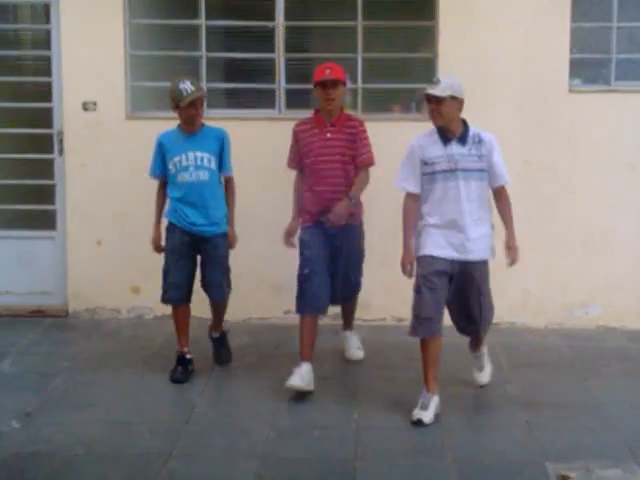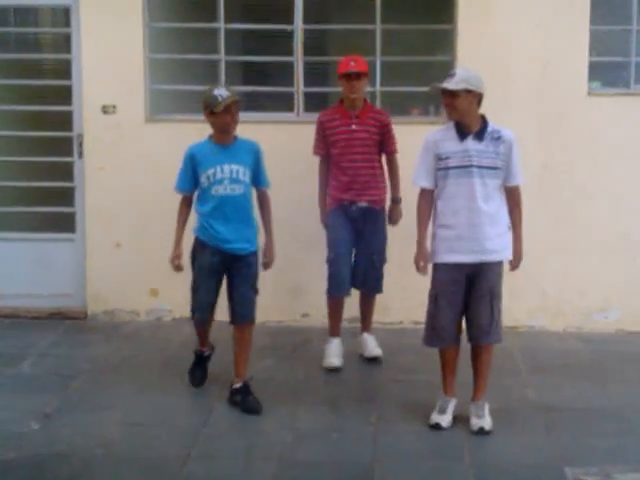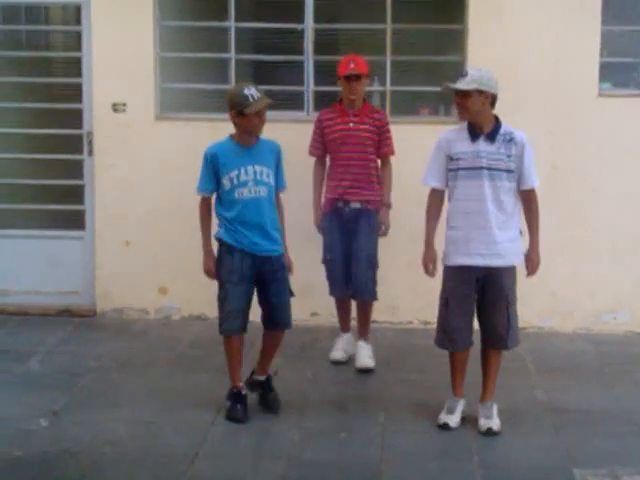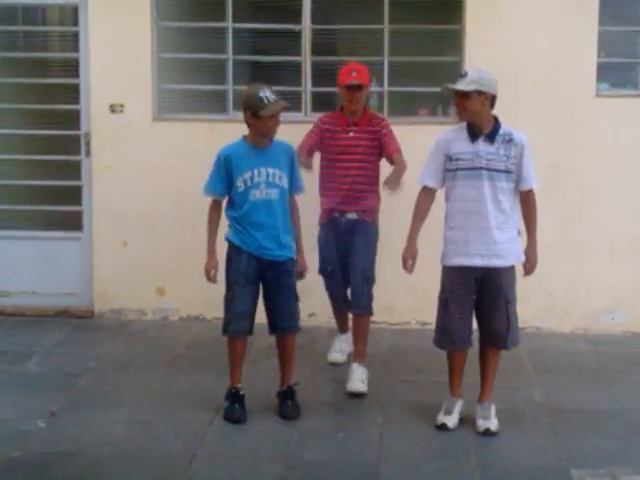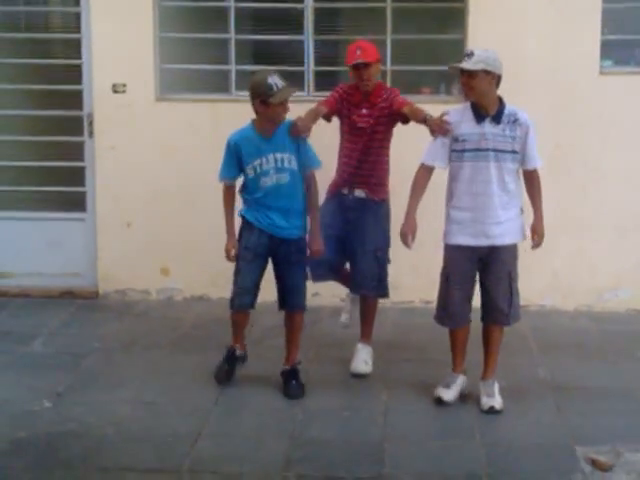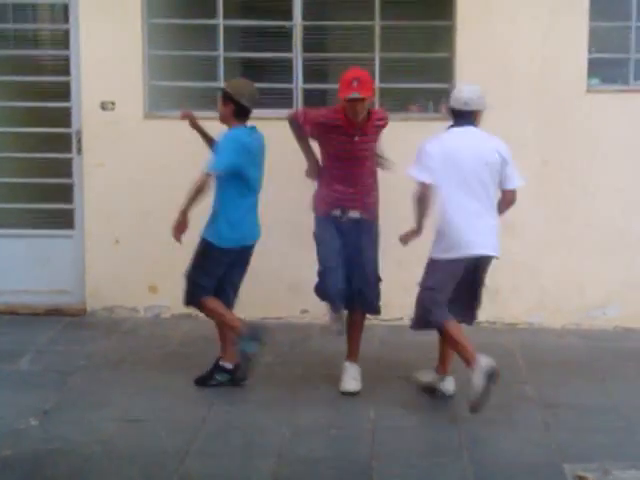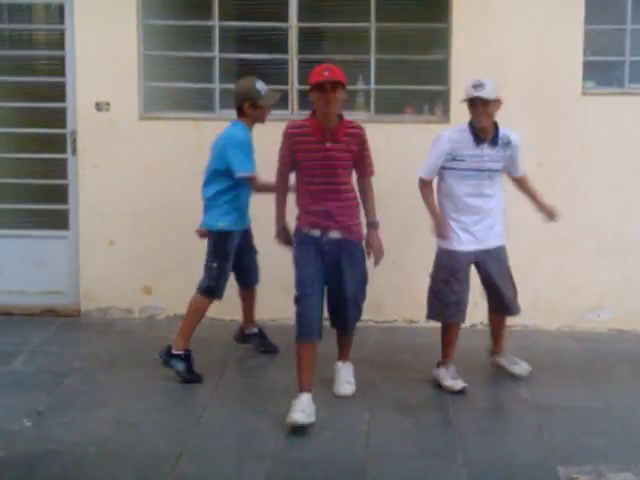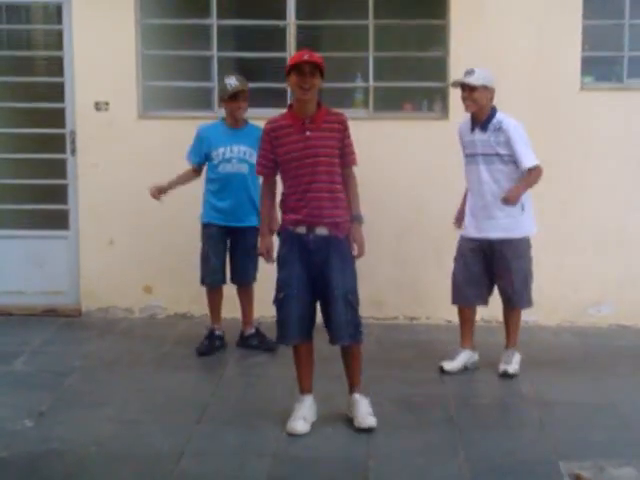
dt=0.4s
person 1, frame 1
left shoulder: (485, 143)
right shoulder: (419, 146)
left elbow: (500, 191)
right elbow: (411, 198)
left wrist: (510, 235)
right wrist: (407, 246)
left hip: (474, 246)
right hip: (433, 247)
left knee: (477, 315)
right knee: (429, 318)
left ankle: (478, 348)
right ankle: (430, 393)
person 1, frame 2
left shoulder: (503, 140)
right shoulder: (435, 141)
left elbow: (512, 191)
right elbow: (426, 194)
left wrist: (517, 237)
right wrist: (420, 242)
left hip: (490, 250)
right hip: (448, 250)
left knee: (484, 328)
right knee: (445, 325)
left ankle: (479, 401)
right ankle: (448, 397)
person 1, frame 3
left shoulder: (517, 142)
right shoulder: (448, 141)
left elbow: (528, 195)
right elbow: (436, 194)
left wrist: (534, 243)
right wrist: (428, 244)
left hip: (502, 253)
right hip: (459, 253)
left knee: (497, 329)
right knee: (456, 327)
left ankle: (487, 402)
right ankle: (456, 398)
person 1, frame 4
left shoulder: (516, 142)
right shoulder: (447, 141)
left elbow: (526, 195)
right elbow: (428, 191)
left wrist: (532, 243)
right wrist: (412, 239)
left hip: (501, 254)
right hip: (458, 253)
left knee: (495, 330)
right knee: (454, 327)
left ankle: (485, 402)
right ankle: (454, 398)
person 1, frame 5
left shoulder: (520, 122)
right shoulder: (452, 121)
left elbow: (531, 172)
right elbow: (427, 167)
left wrist: (538, 217)
right wrist: (410, 213)
left hip: (502, 232)
right hip: (461, 231)
left knee: (498, 308)
right knee: (454, 305)
left ankle: (489, 380)
right ankle: (457, 373)
person 1, frame 6
left shoulder: (433, 145)
right shoulder: (495, 145)
left elbow: (424, 192)
right elbow: (510, 196)
left wrist: (417, 227)
left hip: (451, 243)
right hip: (482, 243)
left knee: (436, 313)
right knee: (457, 311)
left ankle: (478, 364)
right ankle: (444, 374)
person 1, frame 7
left shoulder: (509, 142)
right shoulder: (448, 139)
left elbow: (518, 175)
right elbow: (425, 179)
left wrist: (540, 202)
right wrist: (436, 215)
left hip: (491, 236)
right hip: (455, 238)
left knee: (504, 297)
right knee: (450, 304)
left ankle: (499, 353)
right ankle: (445, 366)
person 1, frame 8
left shoulder: (510, 127)
right shoulder: (464, 130)
left elbow: (534, 169)
left wrist: (518, 190)
right wrist: (463, 206)
left hip: (510, 227)
right hip: (474, 226)
left knee: (514, 289)
right knee: (465, 287)
left ankle: (511, 351)
right ankle: (467, 350)
person 2, frame 1
left shoulder: (355, 127)
right shoulder: (302, 129)
left elbow: (364, 174)
right elbow: (300, 177)
left wrist: (347, 203)
right wrist: (294, 217)
left hip: (347, 218)
right hip: (314, 220)
left knee: (349, 284)
right knee: (311, 291)
left ankle: (349, 331)
right ankle: (305, 366)
person 2, frame 2
left shoulder: (380, 119)
right shoulder: (326, 119)
left elbow: (391, 160)
right elbow: (324, 163)
left wrist: (396, 200)
right wrist: (321, 204)
left hip: (372, 206)
right hip: (339, 207)
left knee: (370, 271)
right knee: (338, 272)
left ankle: (366, 334)
right ankle: (334, 339)
person 2, frame 3
left shoulder: (378, 118)
right shoulder: (325, 118)
left elbow: (385, 164)
right elbow: (319, 164)
left wrist: (385, 205)
right wrist: (317, 206)
left hip: (367, 207)
right hip: (335, 207)
left knee: (364, 274)
right knee: (337, 273)
left ankle: (364, 341)
right ankle: (345, 333)
person 2, frame 4
left shoulder: (378, 125)
right shoulder: (325, 123)
left elbow: (398, 158)
right elbow: (303, 148)
left wrist: (397, 172)
right wrist: (303, 155)
left hip: (363, 218)
right hip: (331, 217)
left knee: (360, 286)
right knee: (334, 282)
left ankle: (359, 364)
right ankle: (343, 333)
person 2, frame 5
left shoulder: (390, 98)
right shoulder: (344, 95)
left elbow: (410, 111)
right elbow: (320, 110)
left wrist: (430, 120)
right wrist: (306, 120)
left hip: (372, 198)
right hip: (339, 193)
left knee: (370, 272)
right knee: (321, 259)
left ankle: (365, 345)
right ankle: (354, 290)
person 2, frame 6
left shoulder: (379, 119)
right shoulder: (322, 119)
right elbow: (295, 118)
right wrist: (312, 160)
left hip: (364, 217)
right hip: (331, 215)
left knee: (362, 288)
right knee: (333, 285)
left ankle: (351, 363)
right ankle: (338, 306)
person 2, frame 7
left shoulder: (356, 133)
right shoulder: (294, 132)
left elbow: (364, 182)
right elbow: (283, 178)
left wrist: (373, 227)
right wrist: (280, 222)
left hip: (347, 235)
right hip: (309, 237)
left knee: (348, 306)
right knee: (308, 314)
left ankle: (343, 362)
right ankle: (304, 397)
person 2, frame 8
left shoulder: (338, 123)
right shoulder: (273, 128)
left elbow: (347, 174)
right elbow: (268, 184)
left wrist: (356, 222)
right wrist: (265, 233)
left hip: (334, 232)
right hip: (294, 235)
left knee: (344, 316)
right knee: (295, 317)
left ankle: (357, 396)
right ankle: (306, 400)
person 3, frame 1
left shoulder: (219, 137)
right shoulder: (165, 141)
left elbow: (228, 181)
right elbow: (162, 185)
left wrist: (231, 224)
right wrist: (156, 227)
left hip: (215, 230)
right hip: (179, 229)
left knee: (219, 293)
right knee: (178, 294)
left ankle: (217, 332)
right ankle: (184, 355)
person 3, frame 2
left shoulder: (251, 149)
right shoulder: (196, 153)
left elbow: (262, 196)
right elbow: (187, 200)
left wrist: (269, 241)
right wrist: (177, 245)
left hip: (245, 246)
right hip: (209, 245)
left knee: (244, 316)
right knee: (203, 311)
left ankle: (239, 384)
right ankle: (203, 351)
person 3, frame 3
left shoulder: (273, 150)
right shoulder: (216, 154)
left elbow: (276, 200)
right elbow: (206, 202)
left wrist: (285, 248)
right wrist: (207, 251)
left hip: (271, 250)
right hip: (234, 251)
left knee: (279, 320)
right knee: (233, 322)
left ankle: (260, 377)
right ankle: (236, 390)
person 3, frame 4
left shoulder: (286, 153)
right shoulder: (229, 156)
left elbow: (291, 203)
right elbow: (216, 205)
left wrist: (300, 251)
right wrist: (211, 254)
left hip: (281, 254)
right hip: (243, 253)
left knee: (287, 324)
right knee: (237, 324)
left ankle: (287, 389)
right ankle: (235, 391)
person 3, frame 5
left shoulder: (294, 133)
right shoulder: (238, 142)
left elbow: (311, 179)
right elbow: (226, 187)
left wrist: (314, 228)
right wrist: (231, 235)
left hip: (293, 232)
right hip: (255, 229)
left knee: (295, 302)
right knee: (242, 296)
left ankle: (290, 368)
right ankle: (235, 350)
person 3, frame 6
left shoulder: (237, 141)
right shoulder: (250, 138)
left elbow: (208, 178)
left wrist: (182, 215)
right wrist: (196, 125)
left hip: (224, 233)
right hip: (243, 234)
left knee: (199, 293)
right knee: (217, 294)
left ankle: (244, 334)
right ankle: (229, 361)
person 3, frame 7
left shoulder: (237, 134)
right shoulder: (236, 139)
left elbow: (218, 178)
right elbow: (252, 184)
left wrist: (206, 218)
left hip: (238, 221)
right hip: (225, 223)
left knee: (249, 277)
right knee: (211, 286)
left ankle: (249, 329)
right ankle: (177, 351)
person 3, frame 8
left shoulder: (259, 134)
right shoulder: (207, 133)
right elbow: (195, 170)
left wrist: (270, 213)
right wrist: (168, 186)
left hip: (248, 219)
right hip: (214, 218)
left knee: (245, 277)
right knee: (213, 278)
left ankle: (249, 331)
right ankle: (215, 331)
